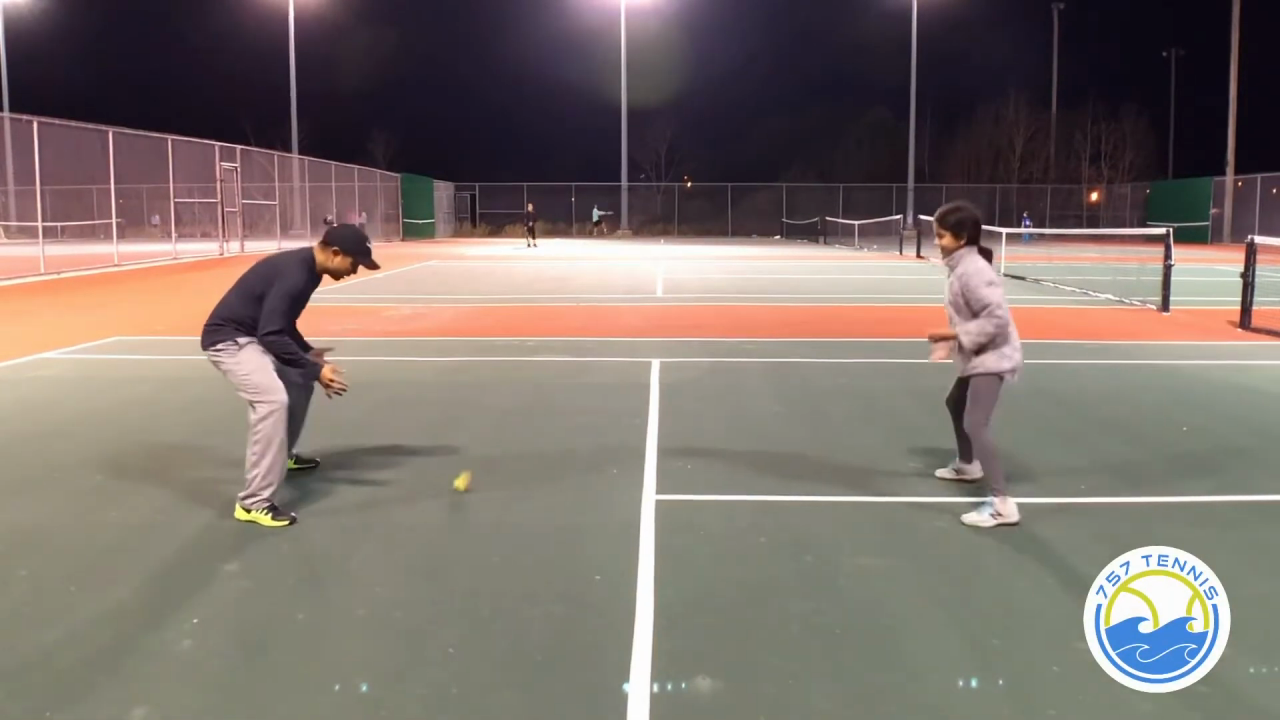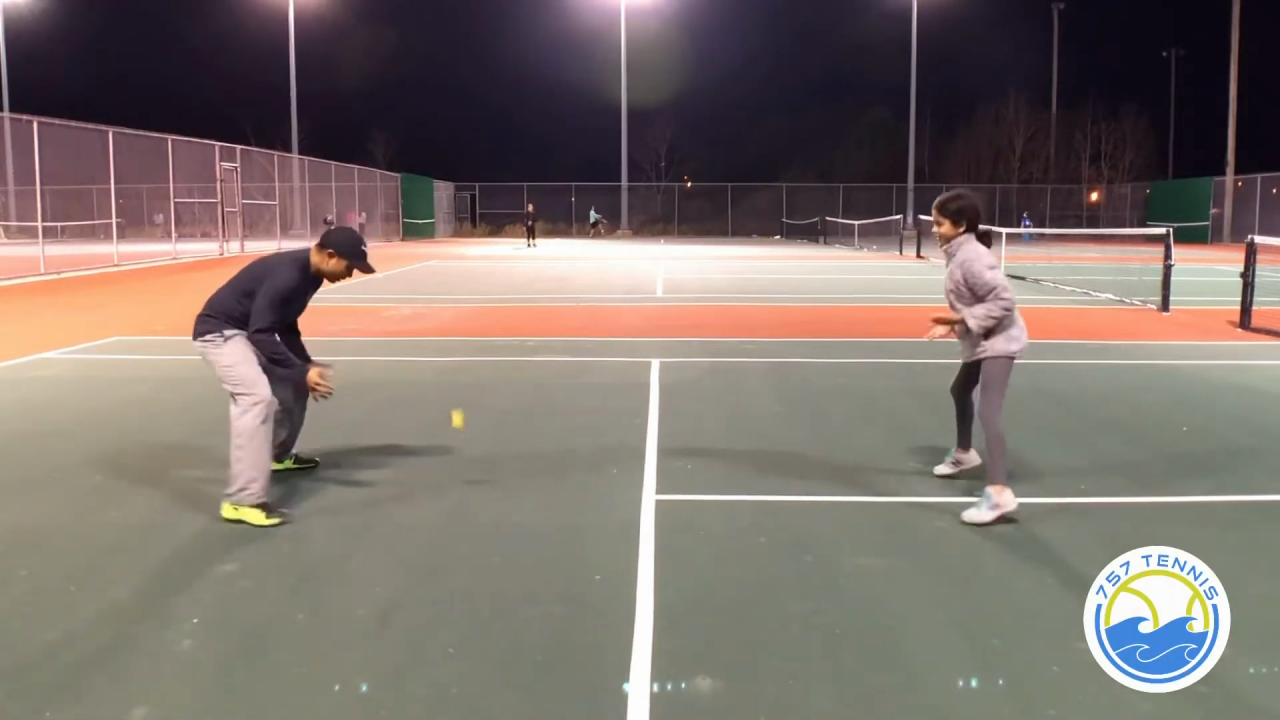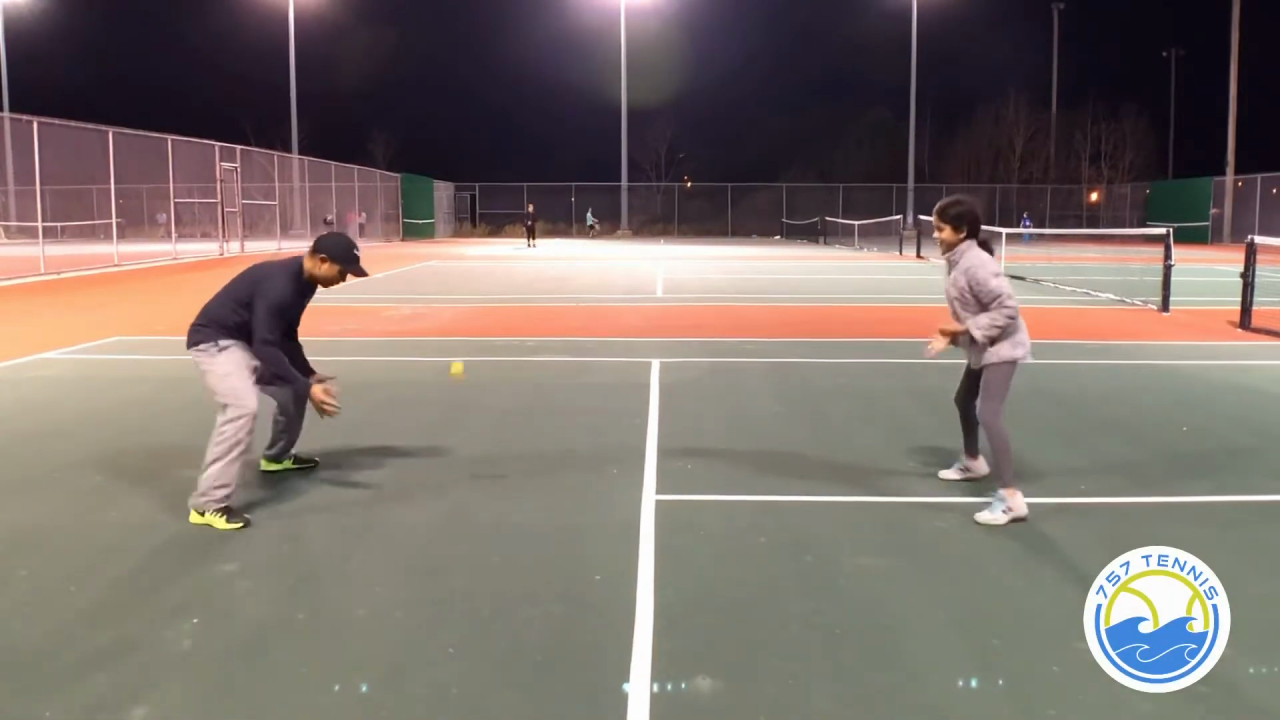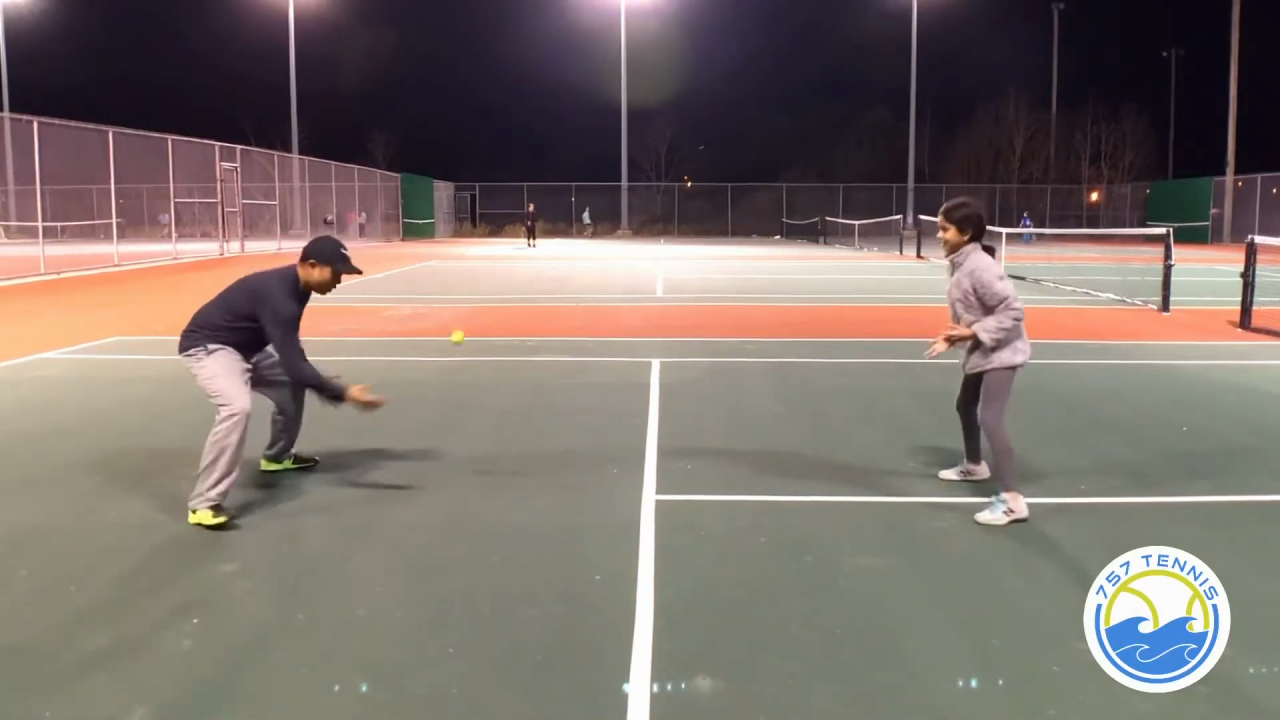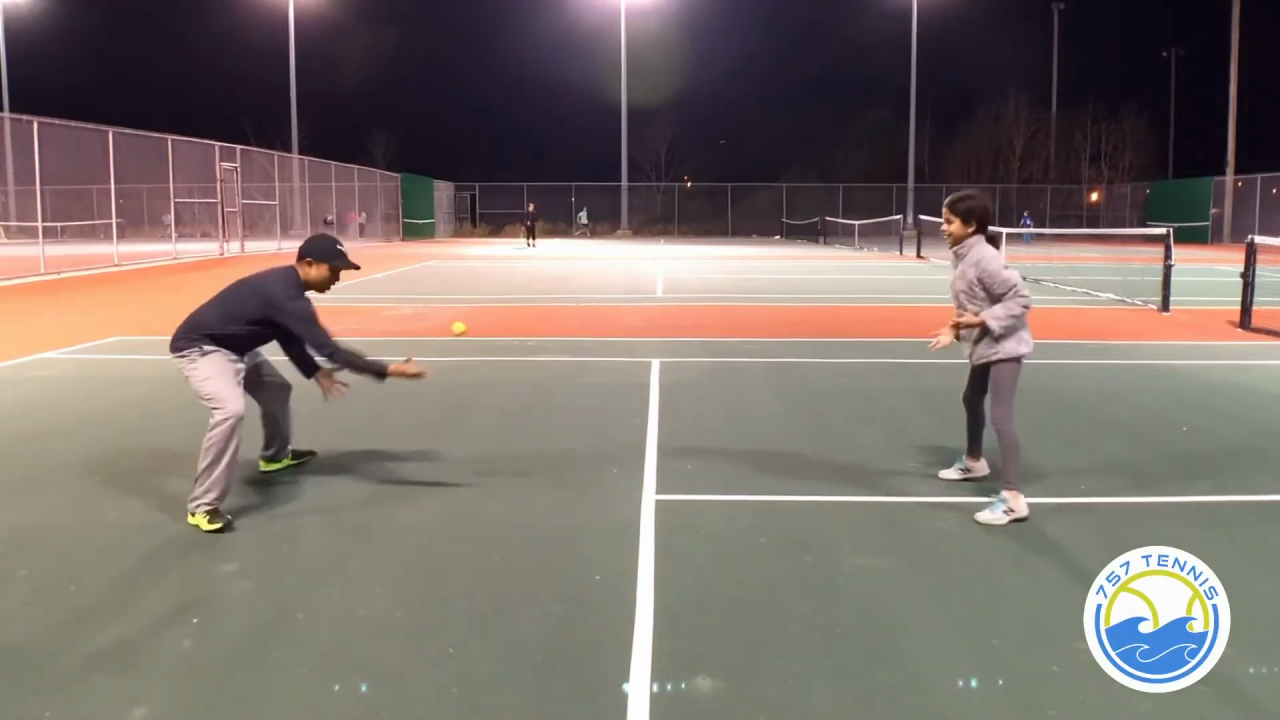
dt=0.1s
person 1, frame 1
left shoulder: (973, 272)
right shoulder: (961, 267)
left elbow: (996, 320)
left wrist: (958, 337)
right wrist: (952, 342)
left hip: (992, 357)
right hip: (976, 356)
left knee: (974, 425)
right knee: (955, 402)
left ankle: (1002, 503)
right ankle: (967, 465)
person 1, frame 2
left shoulder: (973, 257)
right shoulder: (959, 254)
left elbow: (1003, 301)
left wrist: (962, 319)
right wrist: (953, 322)
left hip: (999, 341)
right hip: (982, 340)
left knee: (987, 412)
right knee: (960, 390)
left ankle: (999, 493)
right ankle: (965, 453)
person 1, frame 3
left shoulder: (977, 264)
right shoulder: (957, 262)
left elbow: (1007, 309)
left wrist: (965, 330)
right wrist: (952, 333)
left hip: (1000, 348)
right hip: (981, 348)
left knee: (989, 417)
right knee: (963, 401)
left ankle: (1011, 498)
right ankle: (973, 462)
person 1, frame 4
left shoulder: (980, 268)
right shoulder: (960, 265)
left elbow: (1013, 311)
left wrist: (971, 334)
right wrist: (953, 337)
left hip: (1000, 353)
right hip: (980, 353)
left knee: (990, 421)
right knee: (964, 406)
left ankle: (1011, 500)
right ankle: (974, 465)
person 1, frame 5
left shoulder: (985, 258)
right shoulder: (963, 257)
left elbow: (1020, 298)
left wrist: (980, 320)
right wrist: (956, 329)
left hip: (1004, 347)
right hip: (984, 347)
left knee: (1000, 416)
right knee: (971, 400)
left ankle: (1012, 499)
right ankle: (974, 462)
person 2, frame 1
left shoulder: (311, 271)
right shoulder: (294, 274)
right elbow: (272, 334)
left wrist: (307, 354)
right wrist: (315, 369)
left hip: (253, 336)
right hip: (228, 338)
left knee: (298, 383)
right knee: (272, 403)
left ankle: (280, 455)
right ankle: (256, 502)
person 2, frame 2
left shoulder: (310, 274)
right shoulder: (286, 274)
left elbow: (286, 325)
right elbow: (261, 333)
left wrist: (304, 363)
right wrist: (302, 371)
left hip: (245, 333)
right hip: (220, 333)
left knee: (294, 385)
right knee: (257, 398)
left ankle: (278, 455)
right ankle: (243, 499)
person 2, frame 3
left shoulder: (302, 282)
right shoulder: (280, 284)
left elbow: (286, 337)
right elbow: (268, 346)
left wrist: (308, 377)
right wrist: (308, 387)
left hip: (244, 341)
right hip: (215, 341)
left knee: (293, 386)
right knee: (243, 408)
left ankle: (277, 455)
right ankle: (207, 504)
person 2, frame 4
left shoulder: (297, 288)
right shoulder: (279, 295)
left elbow: (289, 352)
right elbow: (293, 361)
left wrist: (321, 386)
right wrist: (343, 394)
right hip: (207, 346)
left knee: (292, 387)
right knee: (237, 407)
left ankle: (278, 456)
right ankle: (204, 503)
person 2, frame 5
left shoulder: (287, 283)
right shoulder: (283, 293)
left elbow: (290, 337)
right elbow: (325, 345)
left wrist: (314, 372)
right wrist: (385, 370)
left hip: (228, 347)
right hip: (196, 347)
left knee: (276, 388)
right knee: (231, 410)
left ankle: (275, 455)
right ankle: (202, 505)
